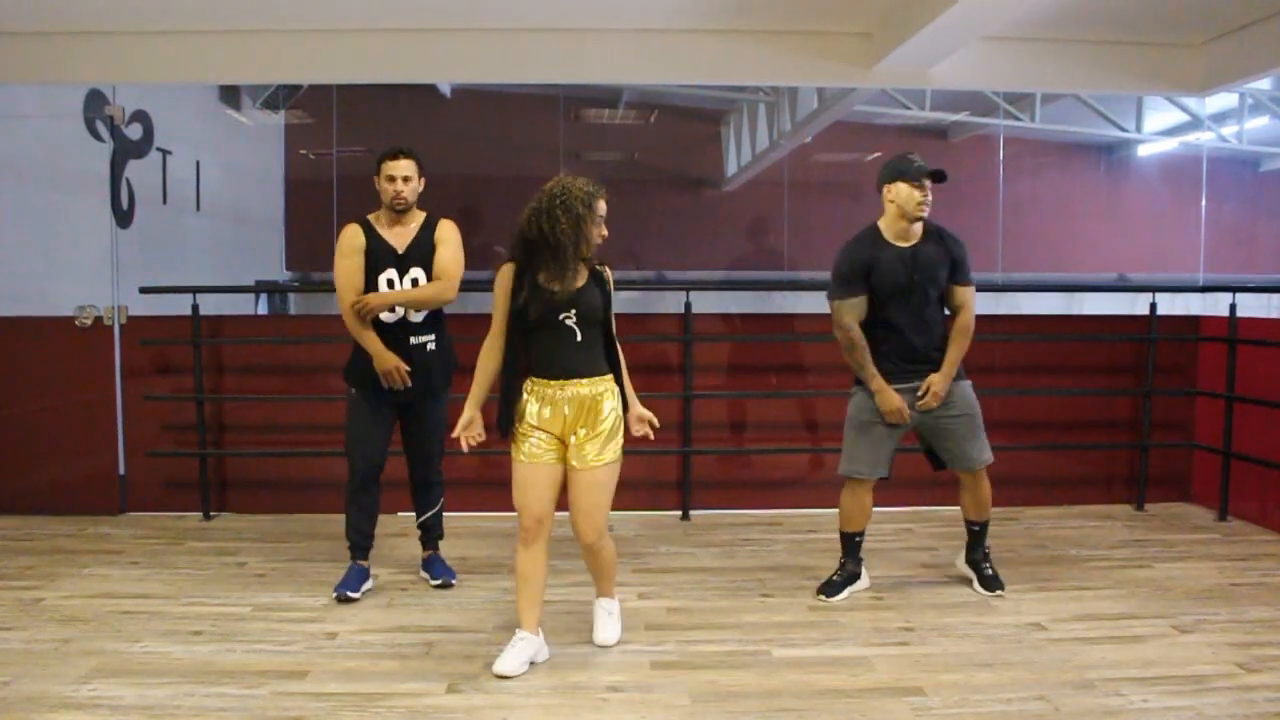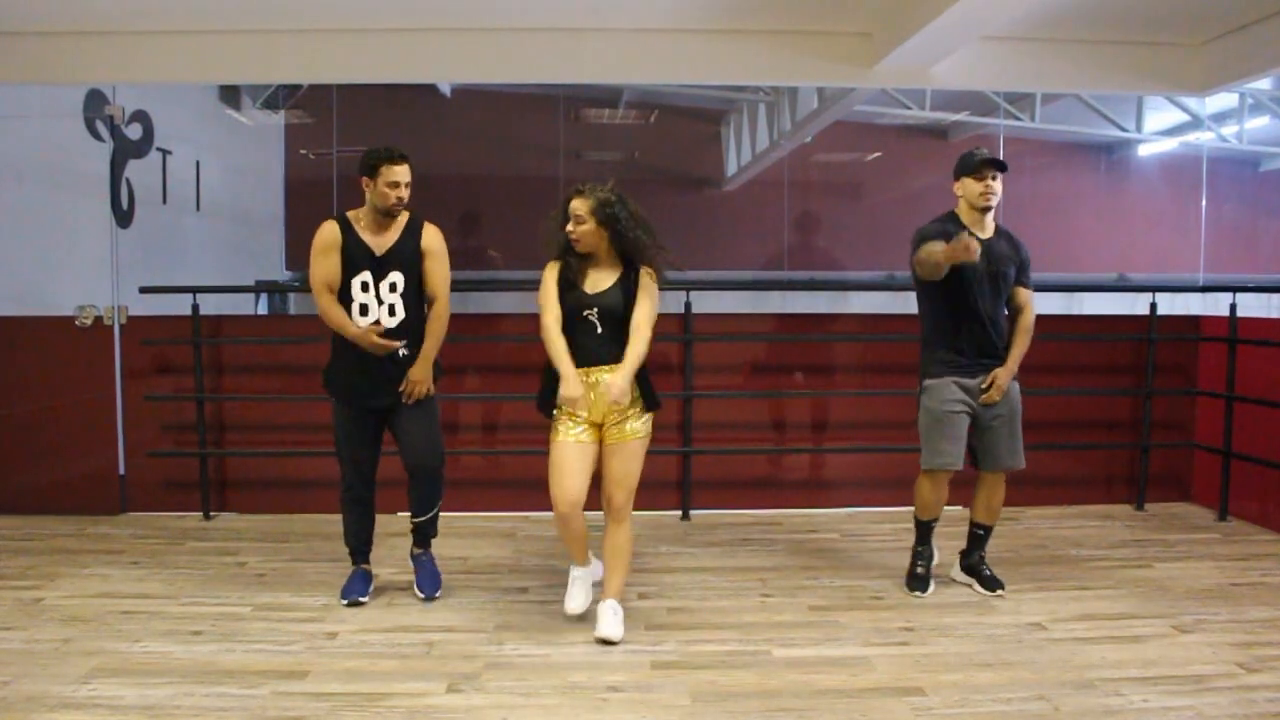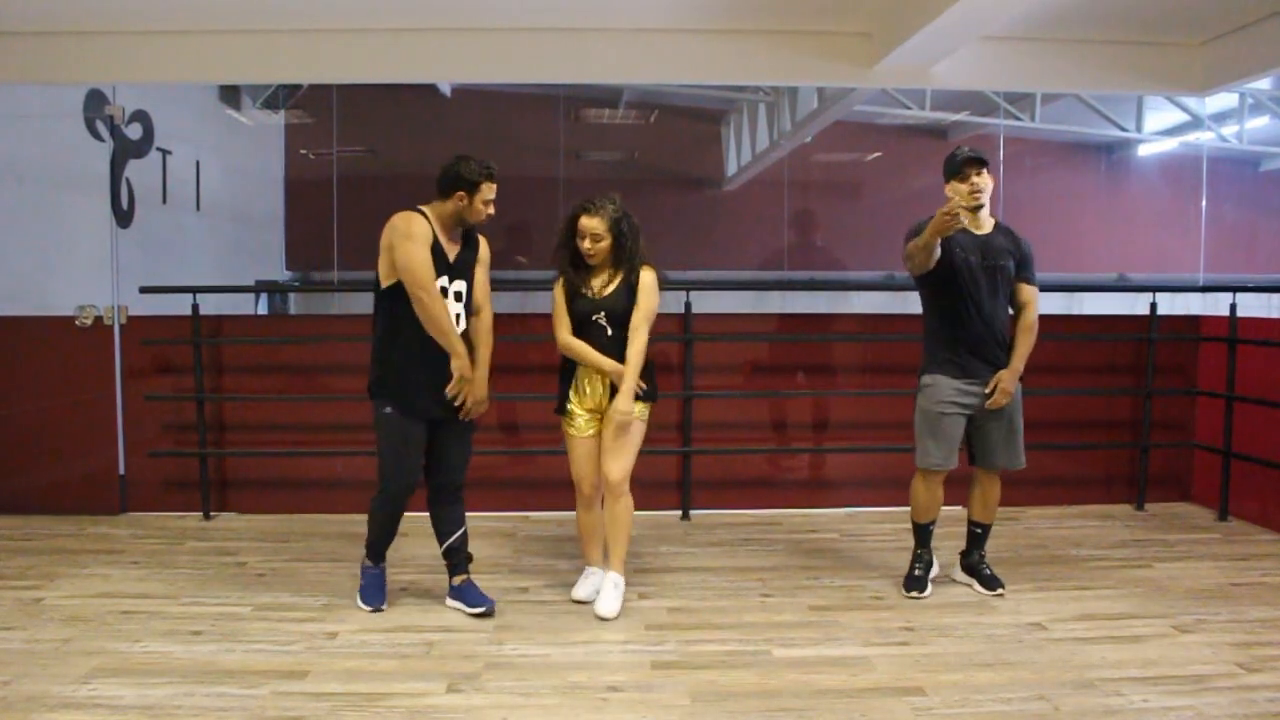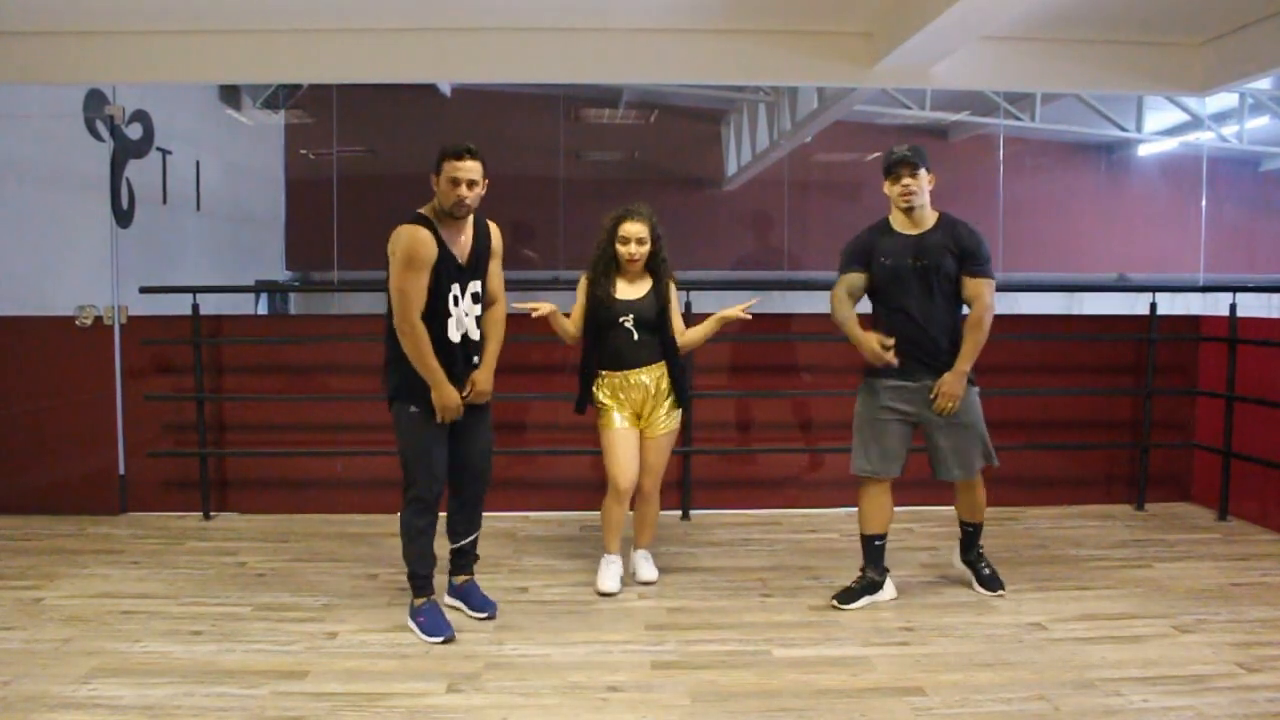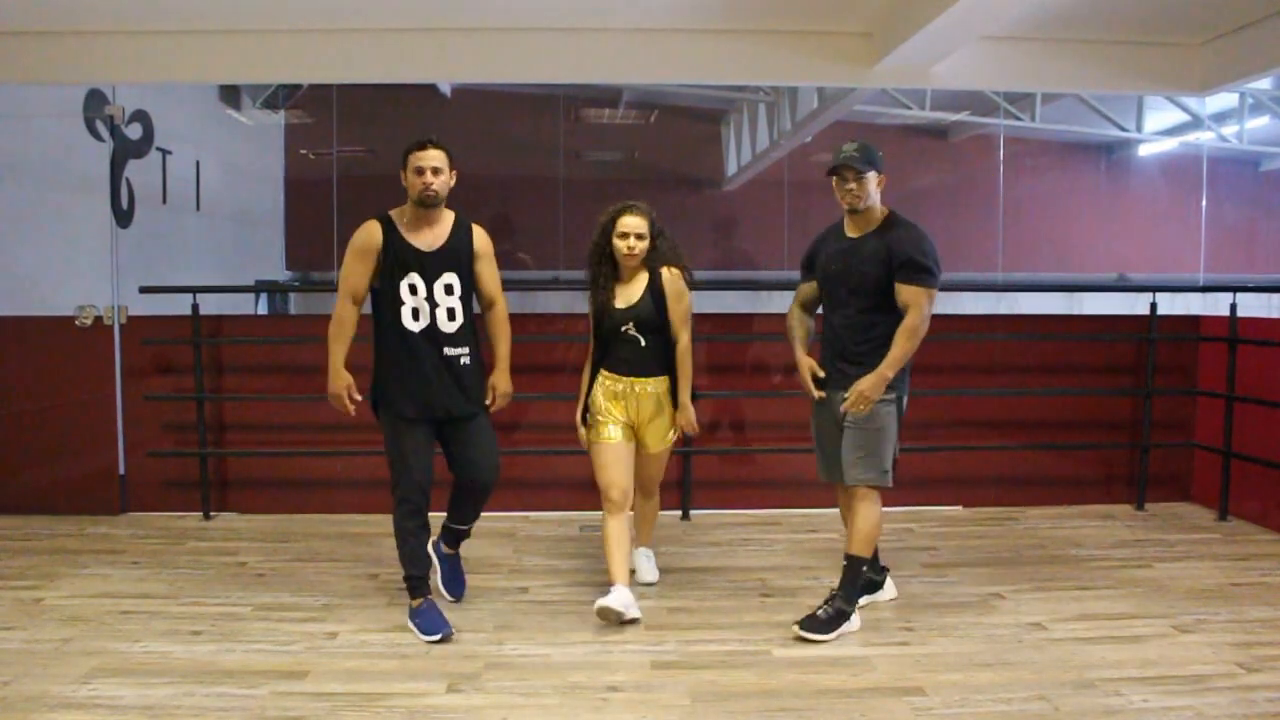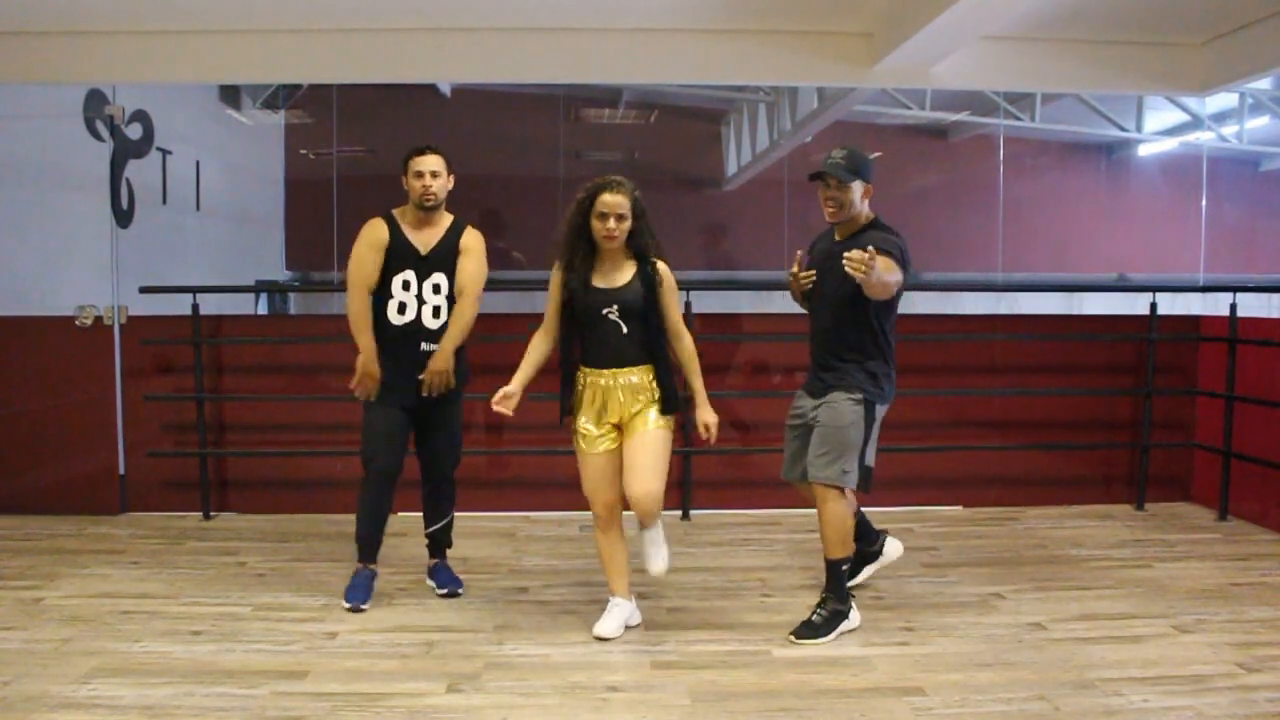
dt=0.5s
person 1, frame 1
left shoulder: (442, 231)
right shoulder: (355, 235)
left elbow: (448, 288)
right elbow: (348, 304)
left wrist: (386, 301)
right wrist: (381, 354)
left hip: (428, 369)
right hip: (372, 372)
left knee: (427, 467)
right knee: (364, 468)
left ankle: (431, 553)
right ankle: (359, 563)
person 1, frame 2
left shoulder: (427, 235)
right shoulder: (332, 232)
left elbow: (439, 303)
right elbow: (323, 296)
left wrist: (425, 364)
right wrist: (356, 333)
left hip: (409, 373)
right hip: (354, 375)
left knee: (427, 463)
right knee: (356, 478)
left ankle: (422, 550)
right ankle: (361, 566)
person 1, frame 3
left shoulder: (477, 245)
right shoulder: (408, 227)
left elbow: (481, 312)
right elbow: (424, 296)
left wrist: (479, 376)
right wrist: (459, 356)
left hip: (449, 383)
right hip: (402, 384)
left knee: (449, 484)
right knee: (398, 480)
left ankle: (458, 578)
right ankle: (374, 562)
person 1, frame 4
left shoulder: (489, 233)
right shoulder: (413, 237)
right elbow: (406, 321)
left wrist: (487, 369)
right wrist: (437, 386)
left hip: (467, 382)
right hip: (419, 386)
left knee: (473, 480)
right knee: (425, 489)
left ankle: (462, 578)
right ankle: (422, 598)
person 1, frame 5
left shoulder: (473, 237)
right shoulder: (374, 235)
left elbow: (493, 303)
right elbow: (348, 299)
left wrist: (502, 366)
right wrist: (337, 365)
left hip: (463, 384)
right hip: (403, 389)
left knee: (480, 476)
right knee: (412, 492)
left ankle: (448, 546)
right ankle: (419, 598)
person 1, frame 6
left shoulder: (468, 238)
right shoulder: (378, 230)
left elbow: (468, 299)
right elbow: (359, 292)
left wrist: (446, 352)
right wrist: (367, 354)
left hip: (442, 374)
right hip: (389, 377)
left knee: (441, 472)
right knee: (380, 470)
left ankle: (438, 559)
right ankle: (366, 565)
person 2, frame 1
left shoulder: (949, 247)
right shoulder: (856, 254)
left elbow: (965, 312)
right elbow: (847, 327)
left wrist: (946, 375)
right wrist: (879, 388)
left hip: (944, 379)
right hip: (883, 383)
left knee: (975, 468)
right knee: (859, 476)
left ankle: (977, 554)
right ankle: (851, 567)
person 2, frame 2
left shoulder: (1013, 248)
right shoulder: (937, 233)
left elbow: (1024, 312)
right elbow: (926, 263)
left wrist: (1009, 368)
right wrist: (950, 255)
left hip: (996, 375)
right hip: (946, 374)
left knee: (997, 471)
right knee: (938, 468)
left ankle: (972, 559)
right ankle: (922, 550)
person 2, frame 3
left shoulder: (1013, 243)
right shoulder: (934, 231)
left elbow: (1027, 311)
right elbow: (917, 263)
left wrist: (1013, 369)
right wrist: (936, 232)
left hip: (998, 377)
right hip: (943, 374)
left knee: (991, 470)
right knee: (930, 468)
left ankle: (972, 560)
right ankle: (923, 557)
person 2, frame 4
left shoulder: (962, 237)
right shoulder: (868, 243)
left elbow: (981, 307)
right elbow: (841, 298)
left wrist: (959, 372)
right wrist: (860, 337)
left hip: (947, 379)
right hip: (885, 381)
left knee: (967, 473)
right knee: (875, 476)
left ankle: (972, 554)
right ankle: (874, 575)
person 2, frame 5
left shoulder: (907, 241)
right shoulder: (824, 243)
left elbow: (918, 315)
right elbow: (801, 304)
left wrist: (881, 377)
right wrist: (801, 355)
left hip: (877, 383)
right hip: (829, 380)
left knee: (864, 485)
right knee: (849, 484)
left ankle: (846, 601)
right ankle: (873, 575)
person 2, frame 6
left shoulder: (883, 242)
right shoulder: (823, 241)
left elbow: (887, 283)
left wrist: (871, 274)
right wrist: (797, 286)
left hip: (858, 385)
right hip: (817, 381)
left knee: (828, 485)
right knee: (806, 478)
left ankle: (838, 604)
right ankle: (872, 542)
person 3, frame 1
left shoulder: (600, 278)
right shoulder: (515, 274)
right elbow: (497, 344)
left wrist: (633, 403)
right wrist: (473, 407)
left hip: (597, 408)
right hip: (538, 409)
left knee: (590, 531)
right knee: (532, 525)
left ankle: (607, 601)
right ankle: (528, 635)
person 3, frame 2
left shoulder: (640, 275)
right shoulder: (558, 271)
left elbow: (640, 331)
right elbow: (550, 325)
left wrist: (623, 377)
right wrist: (567, 376)
left hip: (624, 396)
right hip: (575, 397)
left knee: (618, 504)
right knee: (566, 503)
left ankle: (611, 601)
right ankle: (582, 566)
person 3, frame 3
left shoulder: (642, 277)
right shoulder: (567, 279)
left elbow: (640, 336)
right elbow: (563, 338)
left wrist: (626, 388)
right wrist: (609, 366)
left hip: (627, 390)
right hip: (580, 390)
left knee: (615, 479)
right knee: (586, 488)
left ankle: (614, 573)
right ankle: (592, 569)
person 3, frame 4
left shoulder: (663, 285)
right shoulder: (593, 282)
left elbow: (681, 340)
right elbow: (574, 335)
left wrist: (719, 318)
right wrist: (552, 314)
left hip: (660, 390)
right hip: (613, 392)
left knee: (649, 486)
right knee: (622, 482)
left ankle: (641, 552)
right ankle: (611, 557)
person 3, frame 5
left shoulder: (667, 276)
right shoulder: (603, 288)
left elbow: (683, 341)
right elbow: (594, 350)
left wrist: (686, 403)
right wrist: (583, 407)
left hip: (657, 396)
right hip: (610, 397)
left knee: (647, 486)
right knee: (615, 496)
left ankle: (643, 548)
right ankle: (620, 592)
person 3, frame 6
left shoulder: (655, 271)
right shoulder: (568, 272)
left elbow: (679, 336)
right elbow: (548, 333)
left wrist: (702, 401)
right wrist: (517, 384)
left hip: (646, 394)
right hip: (593, 397)
left knee: (644, 498)
right knee: (604, 510)
left ankle: (650, 525)
right ankle: (622, 602)
